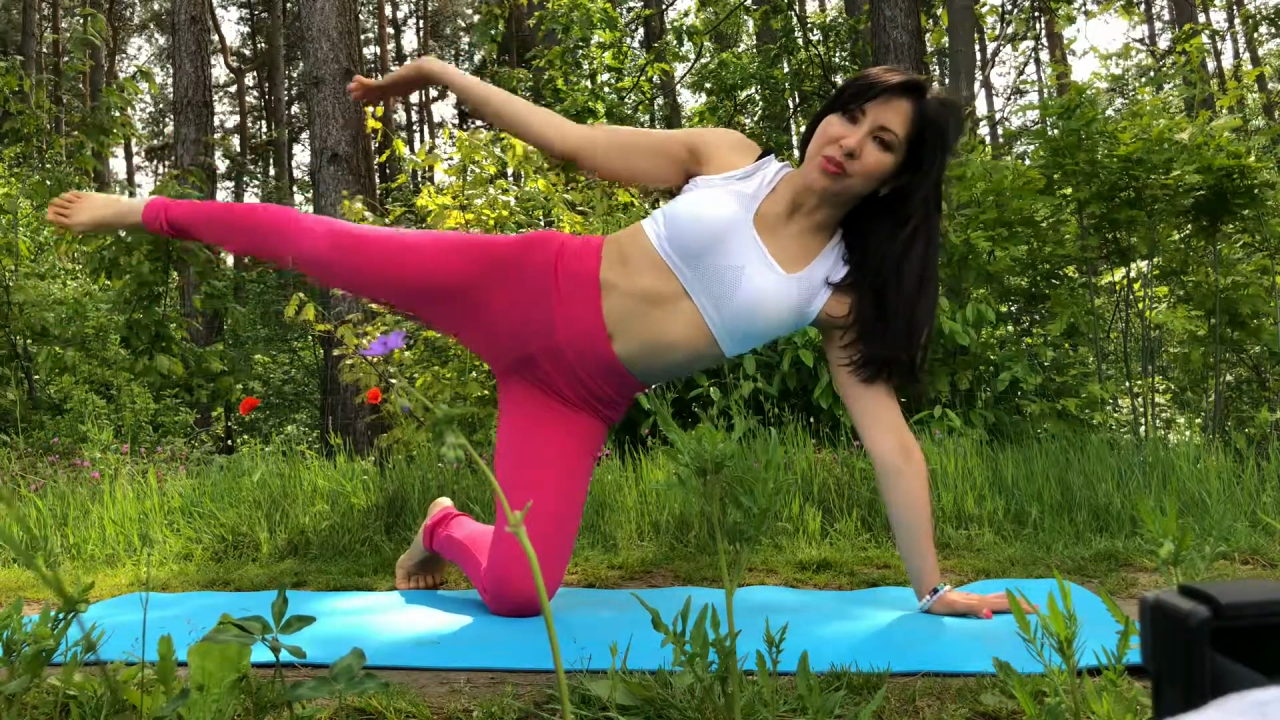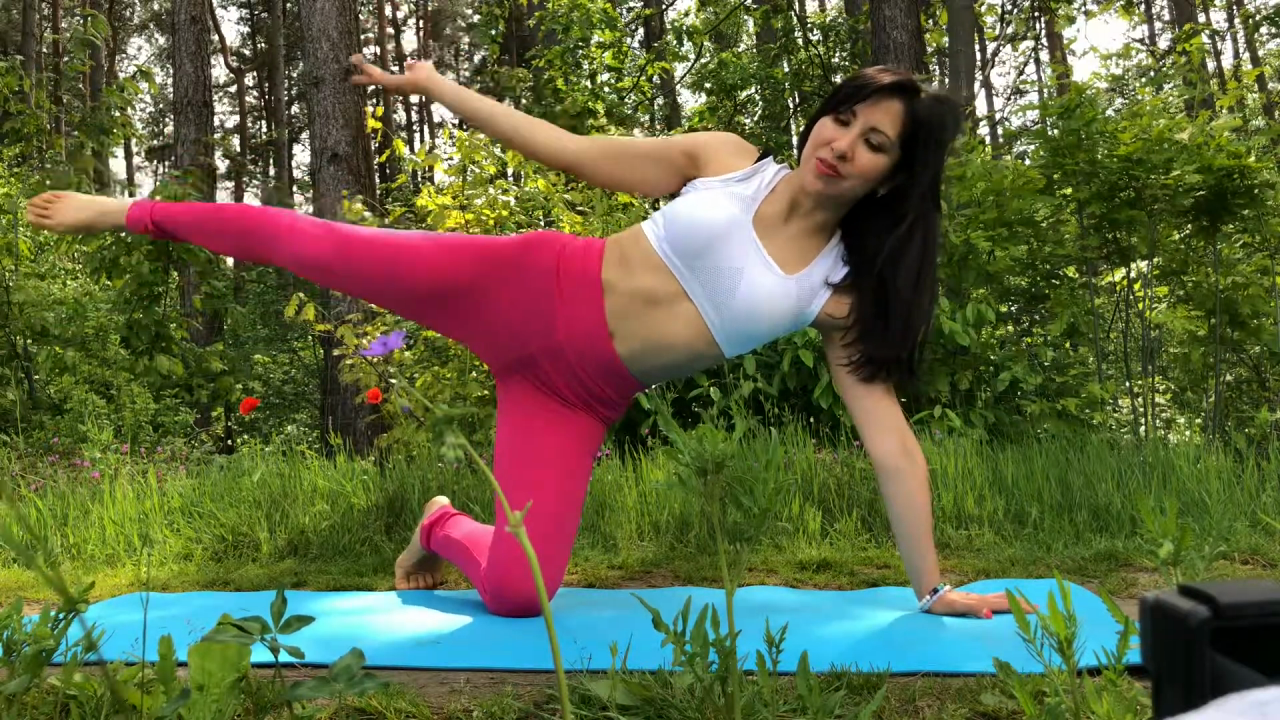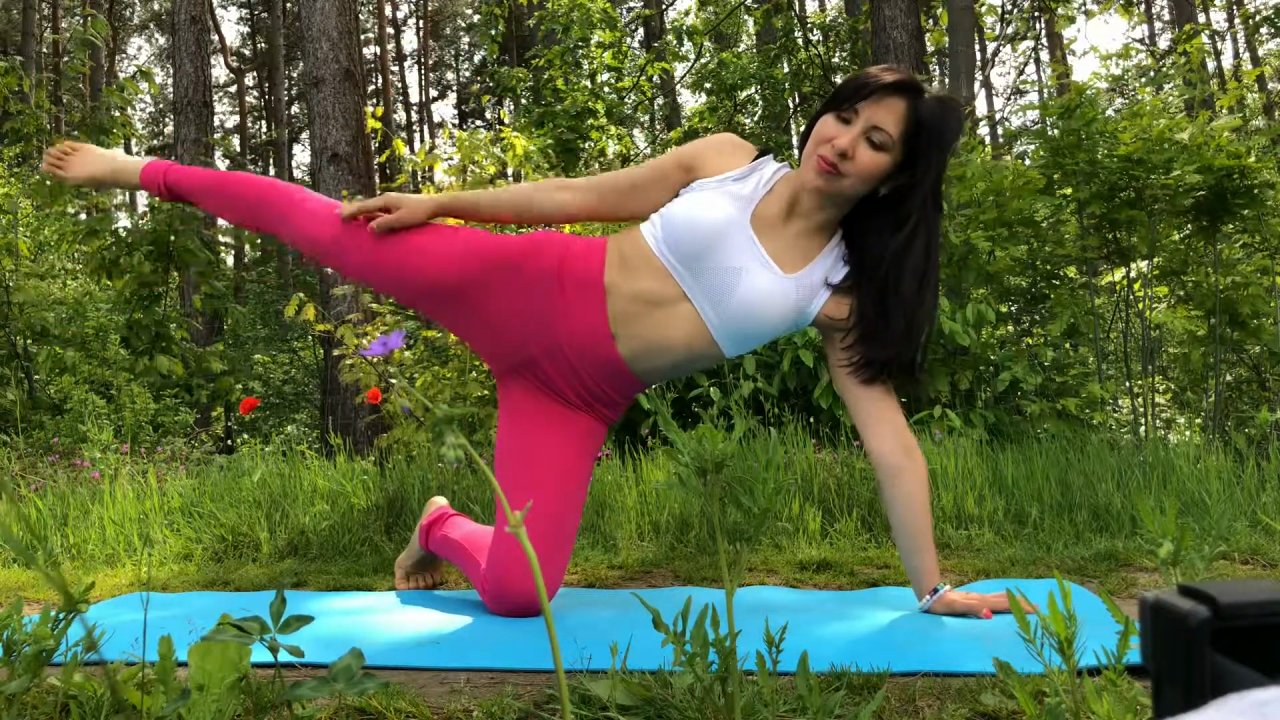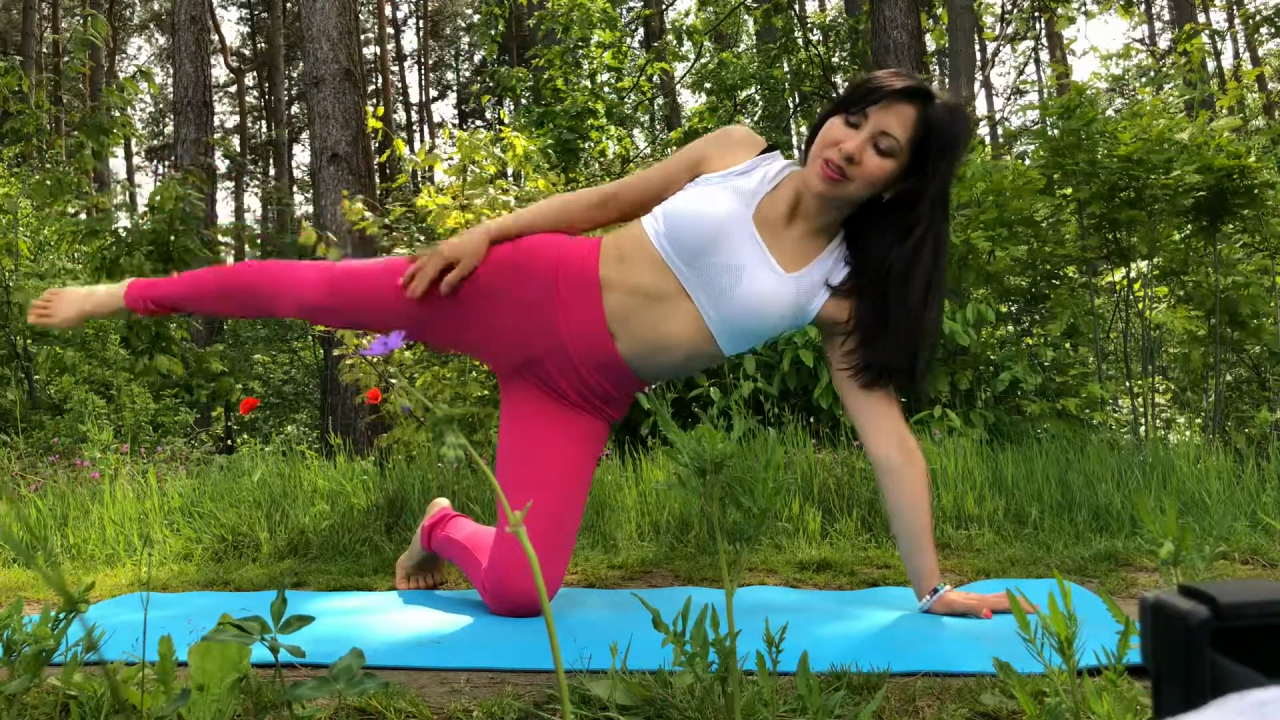
dt=0.5s
person 1, frame 1
left shoulder: (842, 295)
right shoulder: (726, 156)
left elbow: (890, 438)
right elbow: (574, 142)
left wrist: (933, 587)
right wrist: (446, 75)
left hip: (578, 399)
right hip: (531, 290)
left knee: (519, 593)
right knee: (328, 245)
left ankle: (449, 531)
right ankle: (147, 212)
person 1, frame 2
left shoulder: (842, 297)
right shoulder: (726, 158)
left elbow: (890, 439)
right elbow: (570, 150)
left wrist: (933, 584)
right wrist: (439, 91)
left hip: (576, 397)
right hip: (530, 292)
left knee: (519, 594)
right knee: (318, 245)
left ankle: (445, 532)
right ankle: (128, 213)
person 1, frame 3
left shoulder: (845, 296)
right shoulder: (728, 158)
left elbow: (889, 437)
right elbow: (583, 195)
left wrist: (932, 585)
right wrist: (438, 201)
left hip: (576, 396)
right hip: (529, 291)
left knee: (516, 593)
right knee: (332, 235)
left ankle: (444, 530)
right ankle: (142, 172)
person 1, frame 4
left shoulder: (845, 296)
right shoulder: (739, 152)
left elbow: (889, 434)
right elbow: (613, 196)
left wrist: (933, 585)
right wrist: (488, 229)
left hip: (580, 395)
right hip: (531, 292)
left knee: (520, 592)
right knee: (311, 288)
left ankle: (447, 531)
right ankle: (120, 298)
